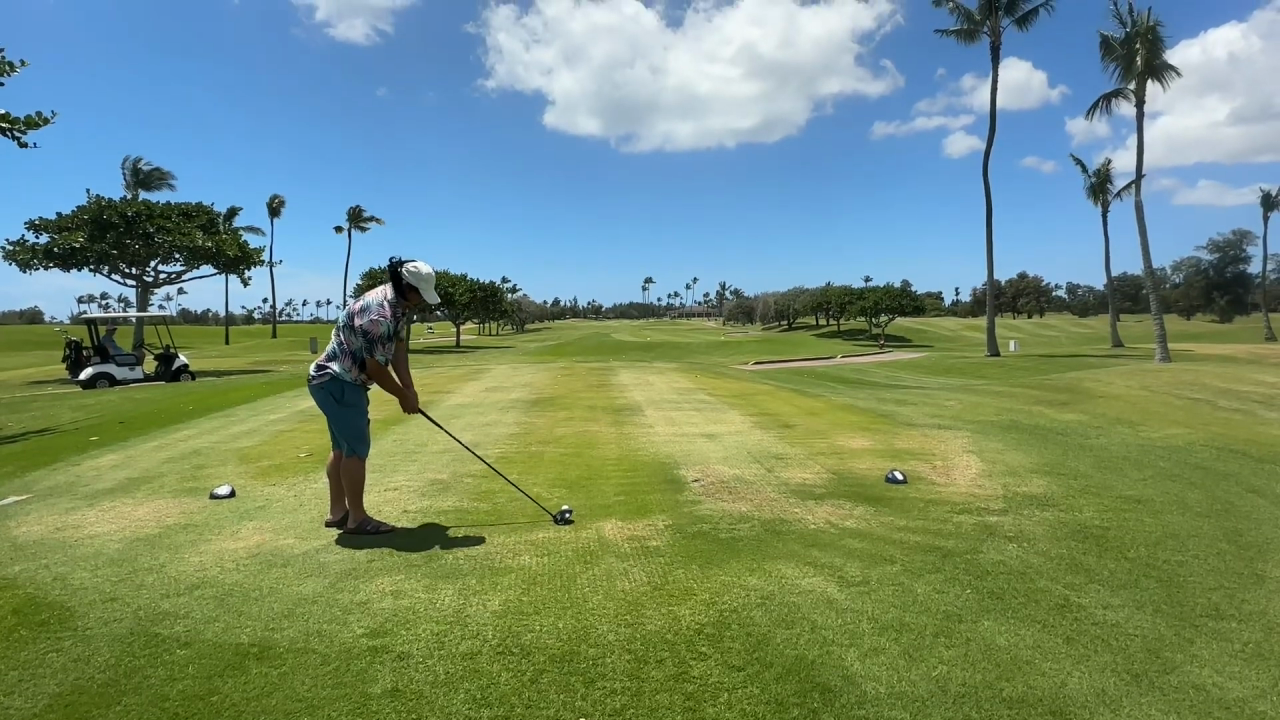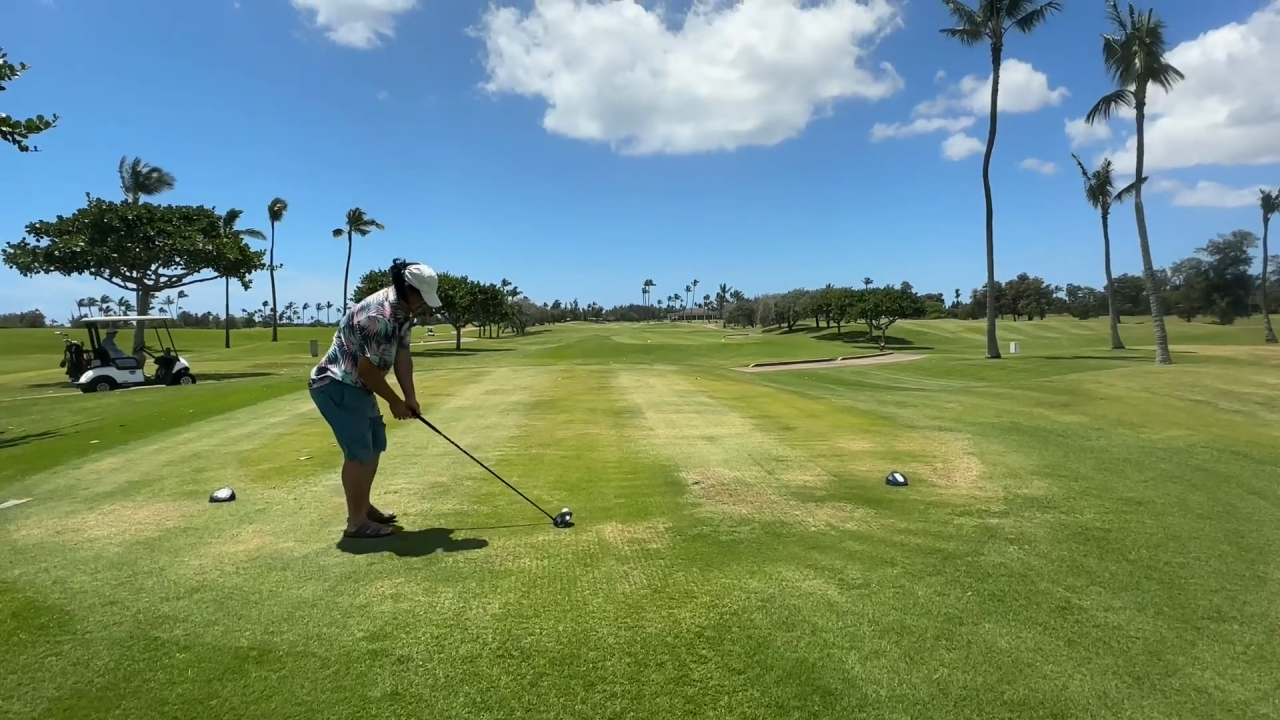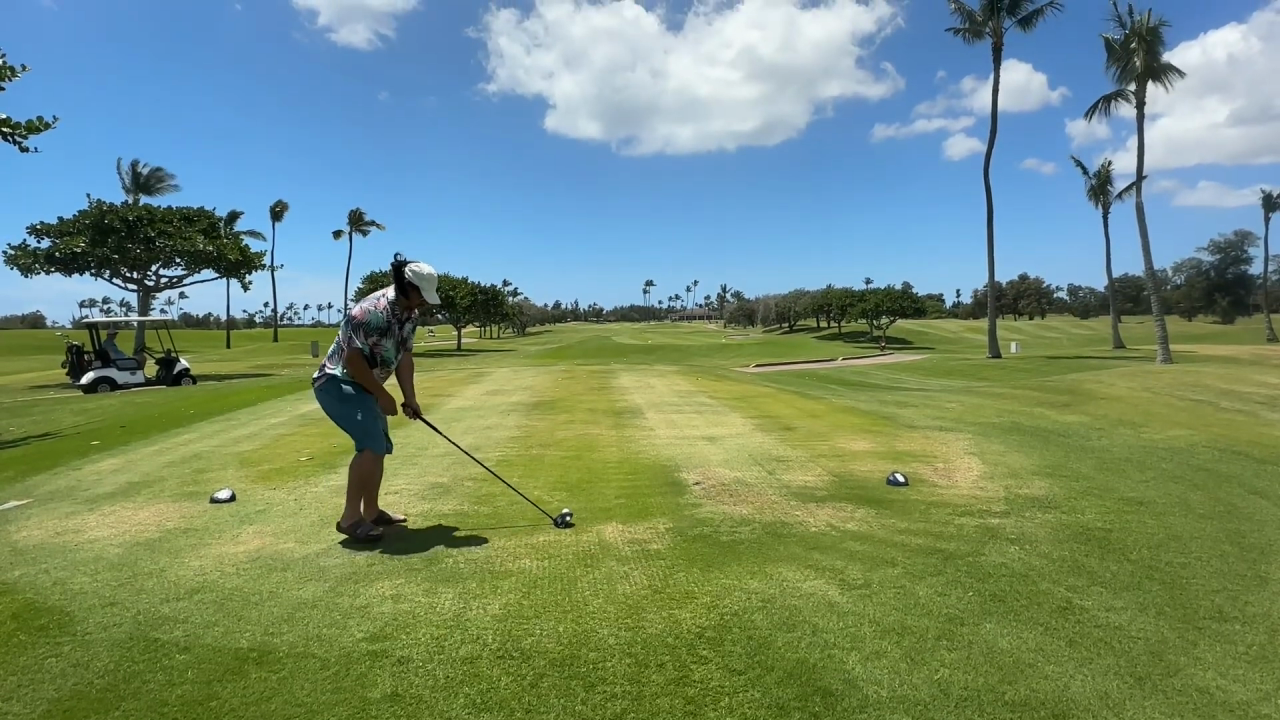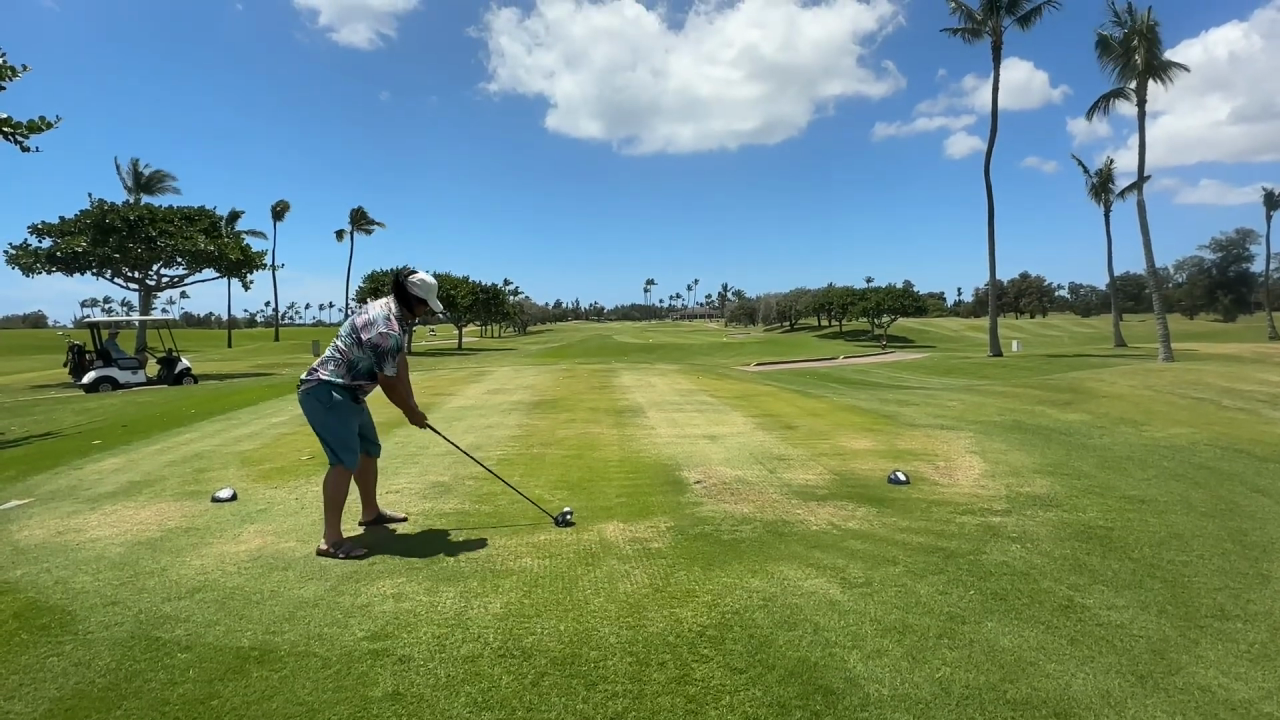
dt=0.5s
person 1, frame 1
left shoulder: (395, 304)
right shoulder: (378, 315)
left elbow: (398, 350)
right elbow: (376, 368)
left wrist: (410, 389)
right wrist: (404, 397)
left hip: (337, 379)
right hip: (337, 382)
left knee: (343, 447)
right knee: (356, 448)
left ankle: (338, 511)
right ankle: (356, 518)
person 1, frame 2
left shoulder: (404, 312)
right shoulder: (377, 316)
left elbow: (402, 355)
right elbow: (366, 368)
left wrist: (410, 397)
right wrist: (394, 402)
left hip: (354, 386)
right hip: (336, 385)
left knee: (374, 445)
right knee: (358, 451)
left ankle: (363, 507)
right ankle: (356, 521)
person 1, frame 3
left shoulder: (409, 314)
right shoulder: (372, 311)
left elbow: (404, 356)
right elbow: (353, 358)
left wrist: (410, 398)
right wrist: (383, 396)
left hip: (363, 386)
right hip: (338, 383)
left knee: (378, 446)
right knee: (372, 444)
left ankle: (371, 511)
right ankle: (351, 516)
person 1, frame 4
left shoulder: (396, 314)
right shoulder: (385, 329)
left elbow: (400, 364)
right elbow: (388, 382)
left wrist: (412, 404)
right wrist: (412, 413)
left hip: (346, 391)
right hip: (326, 391)
left knee: (368, 449)
right knee: (345, 459)
left ankle: (371, 512)
right ankle: (331, 538)
